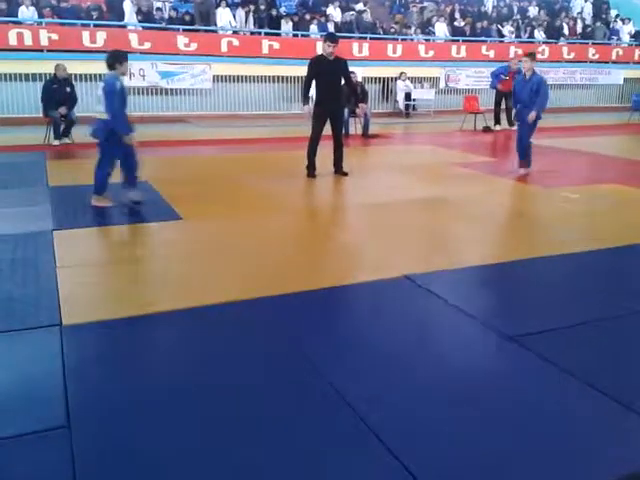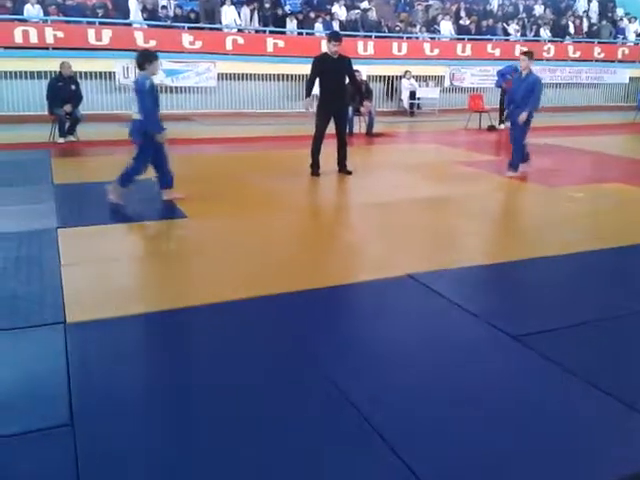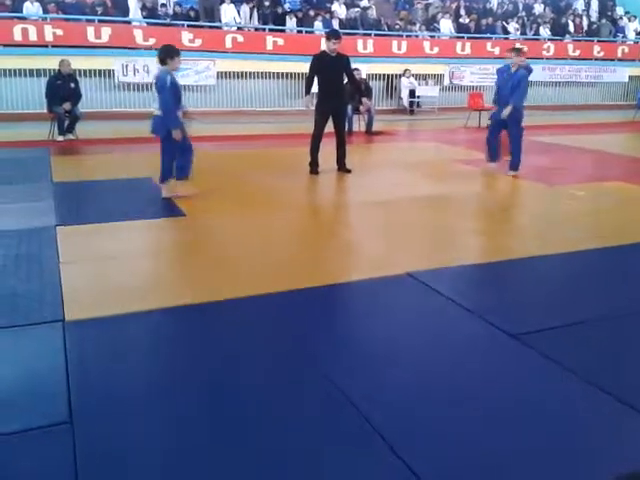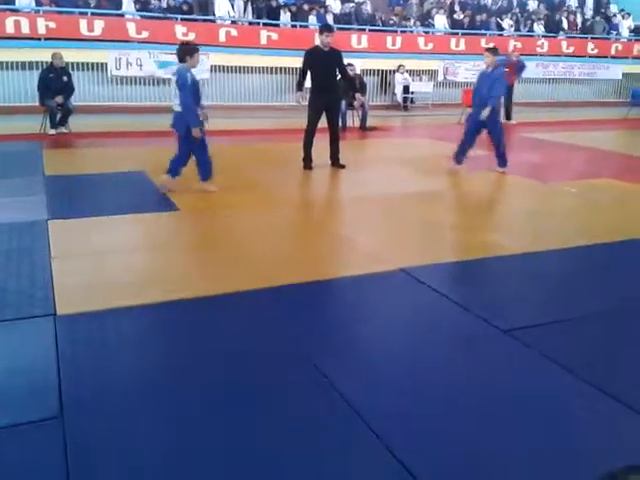
dt=0.2s
person 1, frame 1
left shoulder: (110, 81)
right shoulder: (114, 83)
right elbow: (116, 111)
right wrist: (126, 132)
left hip: (110, 126)
right hip: (110, 128)
left knee: (129, 158)
right knee: (106, 162)
left ankle: (131, 189)
right ankle: (98, 196)
person 1, frame 2
left shoulder: (142, 81)
right shoulder: (145, 83)
right elbow: (148, 111)
right wrist: (158, 131)
left hip: (145, 127)
right hip: (145, 129)
left knee: (160, 160)
right knee: (141, 162)
left ankle: (167, 191)
right ankle: (116, 188)
person 1, frame 3
left shoulder: (164, 76)
right shoulder: (166, 78)
right elbow: (167, 106)
left wrist: (179, 119)
right wrist: (175, 127)
left hip: (166, 122)
right hip: (168, 123)
left knee: (169, 155)
right knee: (185, 151)
left ankle: (166, 187)
right ankle: (180, 183)
person 1, frame 4
left shoulder: (180, 72)
right shoulder: (186, 75)
right elbow: (188, 102)
left wrist: (199, 109)
right wrist: (195, 125)
left hip: (183, 117)
right hip: (188, 120)
left knee: (185, 151)
right knee: (201, 151)
left ankle: (169, 177)
right ankle: (206, 182)
person 2, frame 1
left shoulder: (342, 62)
right shoulder: (315, 62)
left elbow: (349, 83)
right elbow: (308, 83)
right wrist: (306, 103)
left hip: (337, 106)
right hip: (320, 106)
left knee: (338, 137)
right knee: (315, 137)
left ankle: (338, 167)
right ankle: (311, 168)
person 2, frame 2
left shoulder: (346, 60)
right shoulder: (319, 60)
left elbow: (353, 81)
right elbow: (311, 79)
right wrist: (307, 96)
left hip: (342, 104)
right hip: (324, 104)
left knee: (342, 136)
right knee: (319, 135)
left ankle: (342, 166)
right ankle: (315, 167)
person 2, frame 3
left shoulder: (344, 59)
right shoulder: (318, 58)
left elbow: (352, 79)
right elbow: (310, 77)
left wrist: (362, 96)
right wrist: (307, 94)
left hip: (340, 102)
right hip: (323, 102)
left knee: (341, 134)
right knee: (317, 134)
left ankle: (341, 164)
right ankle: (313, 165)
person 2, frame 4
left shoulder: (336, 53)
right shoulder: (311, 53)
left elbow: (344, 74)
right elbow: (303, 72)
left wrist: (356, 91)
right wrist: (299, 90)
left hip: (334, 97)
right hip: (316, 97)
left knee: (334, 130)
right knee: (311, 129)
left ankle: (335, 159)
right ankle: (307, 160)
person 3, frame 1
left shoulder: (539, 80)
right shoulder: (519, 79)
left elbow: (543, 97)
left wrist: (535, 111)
right wrist: (515, 109)
left hip: (532, 113)
right hip: (521, 112)
left knee: (524, 139)
right knee: (520, 140)
left ankle: (524, 165)
right ankle: (525, 166)
person 3, frame 2
left shoulder: (535, 79)
right shoulder: (516, 77)
left elbow: (535, 98)
left wrist: (526, 112)
right wrist: (507, 108)
left hip: (524, 114)
right hip: (514, 112)
left knee: (517, 140)
right knee: (516, 140)
left ankle: (514, 168)
right ankle: (524, 160)
person 3, frame 3
left shoulder: (523, 75)
right shoulder: (505, 72)
left elbow: (520, 94)
left wrist: (510, 107)
right wrist: (496, 105)
left hip: (514, 112)
right hip: (501, 109)
left knee: (515, 140)
right knee: (491, 135)
left ankle: (514, 168)
right ankle: (493, 160)
person 3, frame 4
left shoulder: (499, 74)
right shoulder: (482, 74)
left elbow: (497, 93)
left wrist: (488, 109)
right wrist: (474, 107)
left hip: (491, 112)
right hip: (477, 111)
left knee: (497, 139)
right knee: (468, 136)
left ankle: (502, 164)
right ankle: (458, 160)
